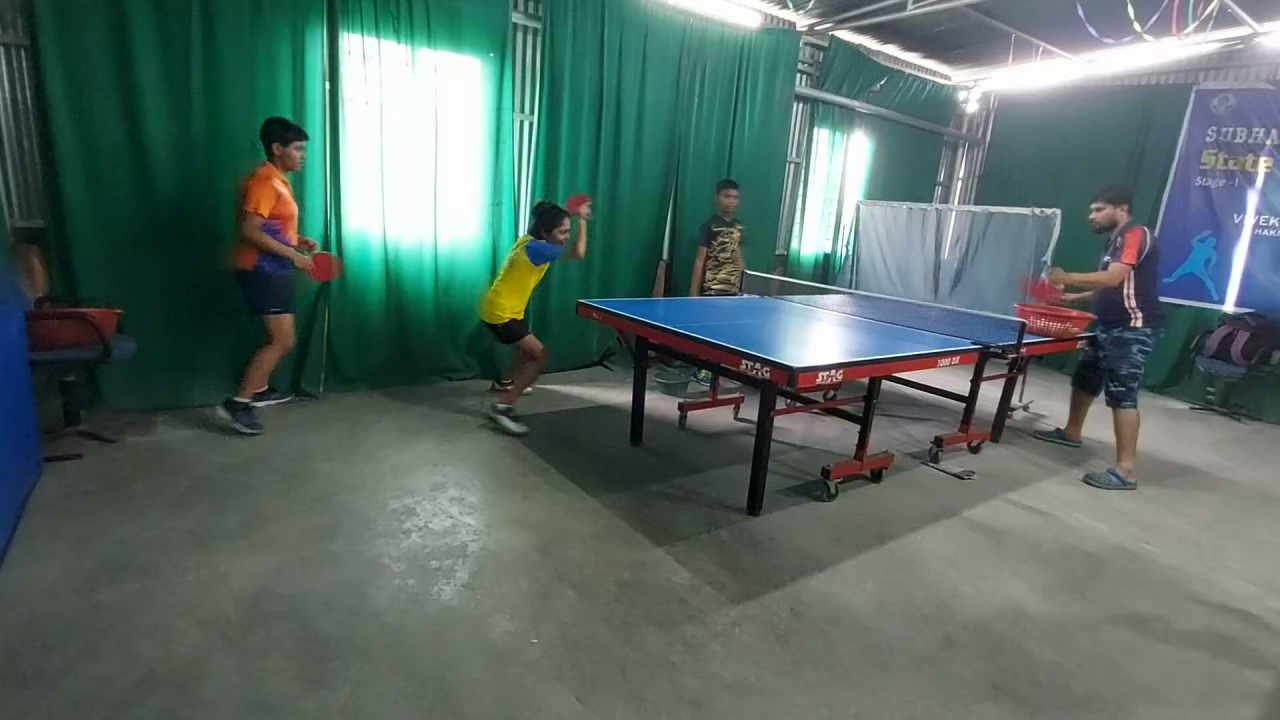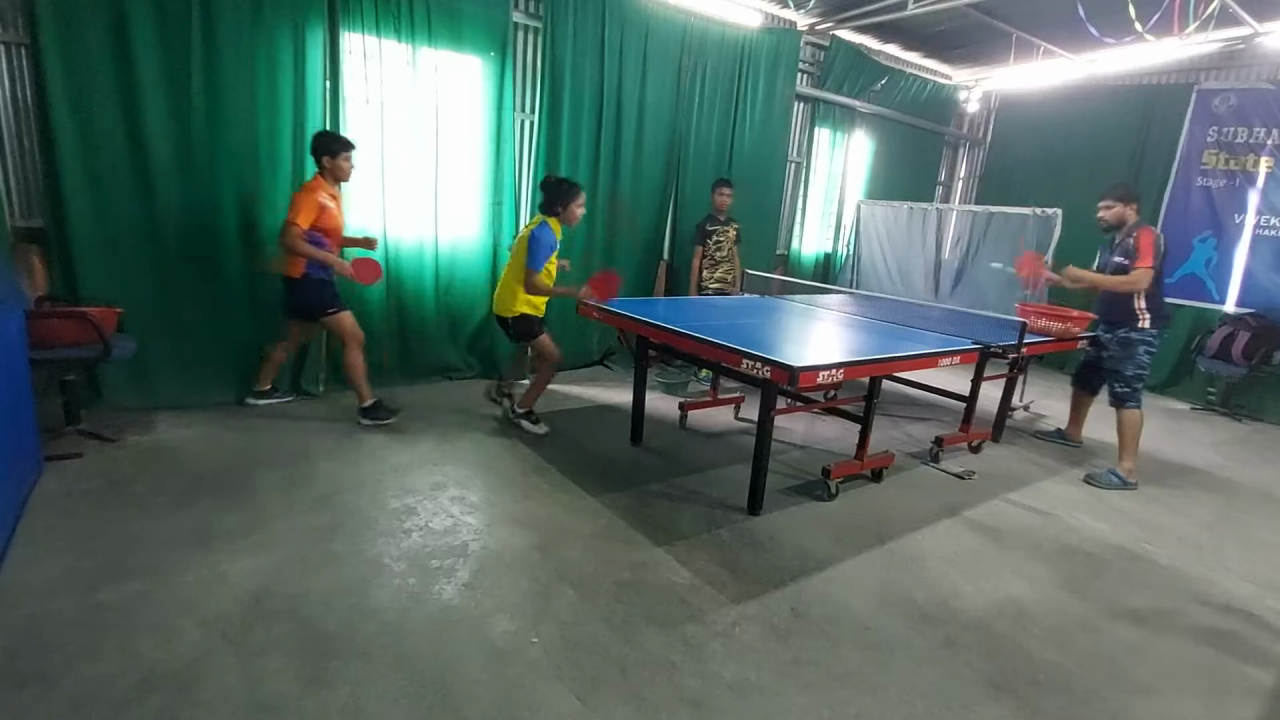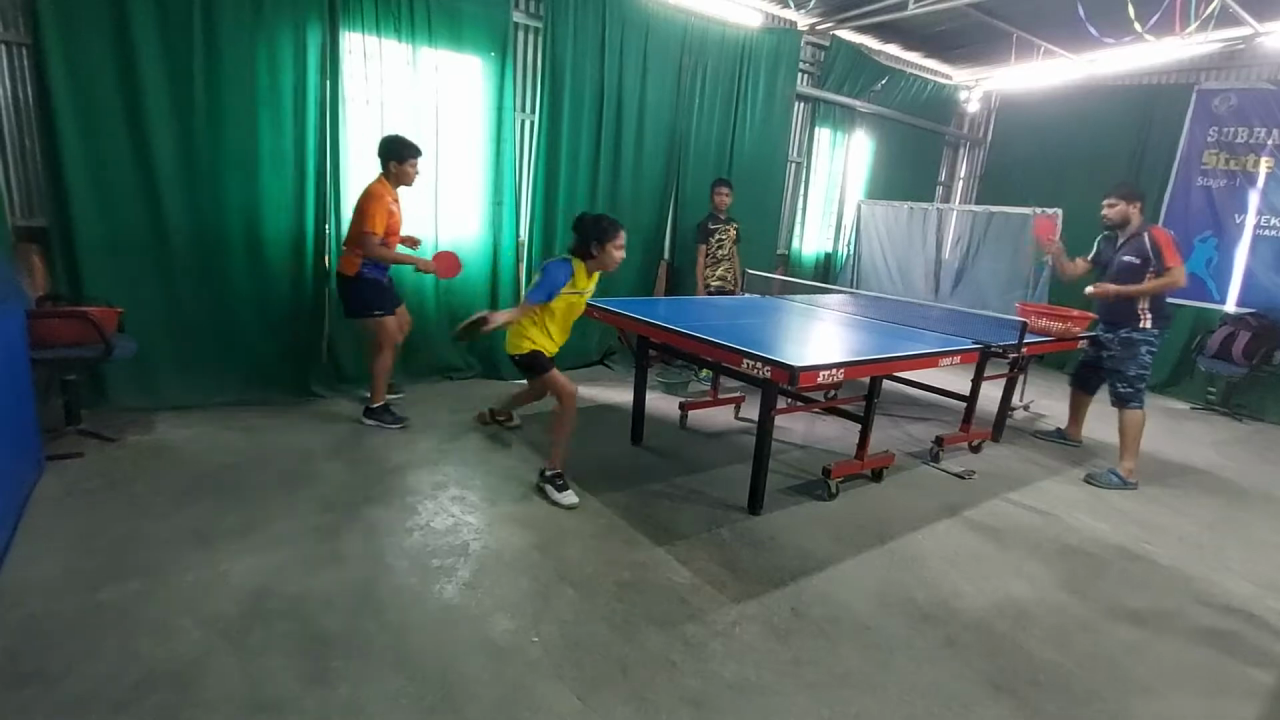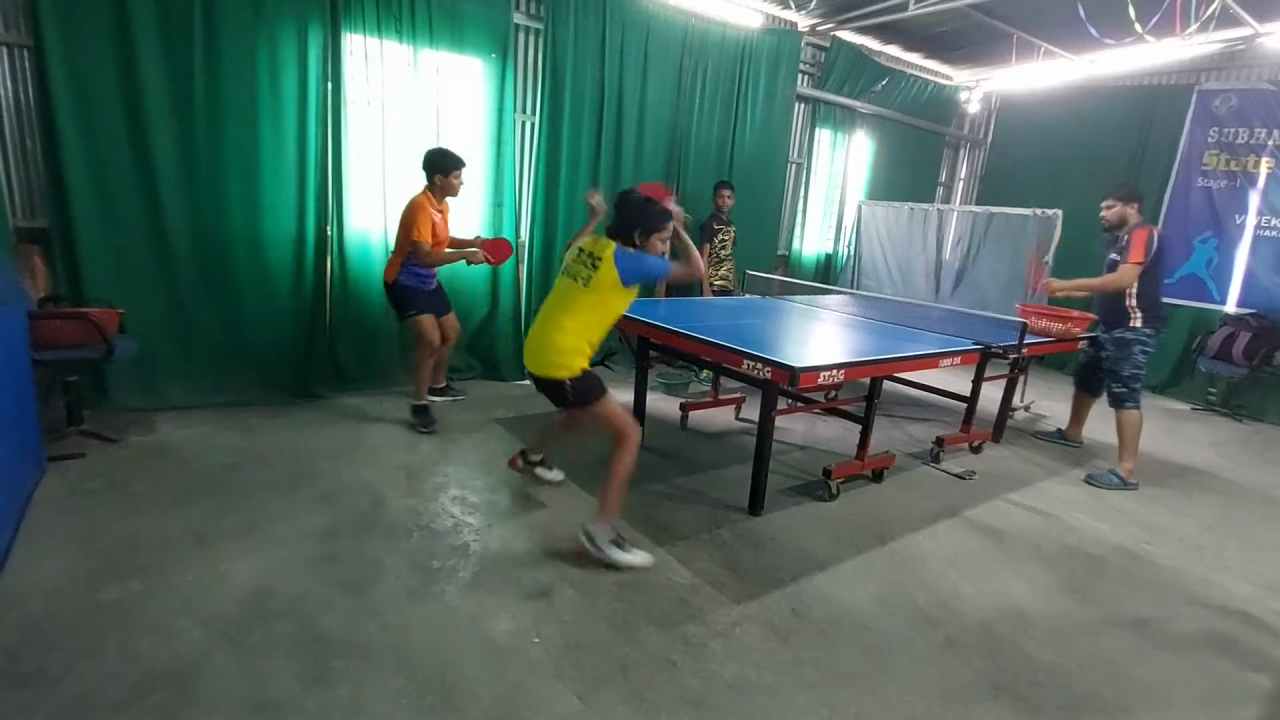
dt=0.3s
person 1, frame 1
left shoulder: (1137, 236)
right shoulder: (1115, 240)
left elbow: (1112, 278)
left wrist: (1067, 278)
right wrist: (1076, 296)
left hip: (1133, 330)
right hip: (1109, 328)
left knee: (1122, 395)
right knee: (1084, 379)
left ankle: (1125, 471)
right ankle: (1072, 432)
person 1, frame 2
left shoulder: (1146, 237)
right shoulder: (1113, 243)
left elbow: (1138, 283)
right elbow: (1107, 285)
left wrist: (1086, 276)
right wrist: (1059, 279)
left hip: (1136, 331)
right hip: (1109, 328)
left knee: (1125, 396)
right knee: (1084, 379)
left ankle: (1126, 471)
right ankle: (1072, 432)
person 1, frame 3
left shoulder: (1156, 237)
right shoulder: (1105, 240)
left elbow: (1177, 280)
right elbow: (1074, 271)
left wrist: (1119, 289)
right wrist: (1057, 253)
left hip: (1138, 332)
right hip: (1106, 328)
left knee: (1128, 396)
right knee: (1083, 379)
left ankle: (1127, 471)
right ankle: (1072, 432)
person 1, frame 4
left shoulder: (1144, 235)
right shoulder: (1115, 239)
left elbow: (1122, 280)
left wrist: (1069, 284)
right wrist: (1067, 290)
left hip: (1134, 330)
right hip: (1108, 327)
left knee: (1124, 396)
right knee: (1086, 380)
left ankle: (1126, 471)
right ankle: (1072, 432)
person 2, frame 1
left shoulder: (278, 181)
right shoulder: (266, 181)
right elbow: (249, 231)
left wrist: (298, 241)
right wrist: (292, 254)
left hip: (271, 271)
right hip: (261, 272)
left knee: (276, 336)
right knee: (283, 341)
left ankle: (259, 390)
right ankle: (237, 403)
person 2, frame 2
left shoulder: (332, 192)
right shoulder: (312, 193)
right elbow: (289, 240)
left wrist: (357, 242)
right wrist: (333, 262)
left hip: (313, 278)
right hip: (308, 279)
left knee: (295, 337)
right knee: (354, 338)
left ankle: (261, 389)
right ankle: (367, 406)
person 2, frame 3
left shoulder: (387, 193)
right shoulder: (377, 197)
right elbow: (369, 249)
left wrist: (400, 239)
right wrist: (414, 260)
left hip: (375, 275)
right hip: (360, 277)
left knee: (403, 324)
right knee: (389, 340)
left ankle: (381, 385)
right ankle: (375, 408)
person 2, frame 4
left shoulder: (441, 205)
right shoulder: (421, 208)
right elbow: (424, 256)
left wrist: (469, 243)
right wrist: (465, 255)
left hip: (427, 281)
right hip: (405, 282)
left knee: (452, 332)
right knee: (431, 341)
left ankle: (437, 386)
right ankle: (419, 403)
person 3, frame 1
left shoulder: (530, 242)
right shoulder: (538, 248)
right elbow: (578, 252)
right wrist: (582, 220)
left hip: (500, 309)
right hip: (501, 314)
left knee: (526, 349)
right knee: (539, 355)
left ankle: (506, 382)
right ankle: (502, 407)
person 3, frame 2
left shoulder: (545, 228)
right shoulder: (542, 235)
right elbow: (531, 285)
left wrist: (556, 263)
right wrist: (572, 292)
left hip: (524, 306)
right hip: (517, 308)
left knee: (542, 354)
right knee: (552, 358)
left ankle: (501, 390)
right ankle: (522, 409)
person 3, frame 3
left shoulder: (590, 270)
right shoulder: (559, 271)
right elbow: (525, 309)
right wrist: (501, 317)
left hip: (544, 344)
right hip: (528, 344)
left knee: (539, 389)
right knee: (568, 396)
left ankle: (496, 414)
right ankle: (552, 474)
person 3, frame 4
left shoulder: (589, 246)
right shoulder: (626, 259)
left elbow: (573, 246)
right elbow: (695, 271)
left wrist: (595, 217)
right wrist: (679, 227)
left hip: (542, 355)
right hip: (561, 363)
left knee: (581, 411)
right knee: (628, 435)
left ankle: (531, 457)
right ankle: (602, 533)
person 4, frame 1
left shoulder: (738, 227)
right shoulder: (709, 226)
left elbow: (739, 258)
right elbow: (700, 260)
left wrist: (742, 286)
right wrist: (694, 290)
left hip: (732, 289)
right hip: (711, 288)
right ankle: (703, 368)
person 4, frame 2
left shoulder: (734, 226)
right shoulder: (704, 225)
left elbow: (735, 257)
right elbow: (696, 259)
left wrist: (738, 285)
right wrist: (692, 290)
left hip: (728, 288)
right hip: (708, 288)
right ankle: (704, 367)
person 4, frame 3
left shoulder: (733, 224)
right shoulder: (706, 224)
right elbow: (700, 258)
left wrist: (739, 285)
right wrist: (700, 289)
left hip: (728, 286)
right hip: (711, 286)
right ankle: (703, 368)
person 4, frame 4
left shoulder: (731, 226)
right shoulder: (709, 224)
right elbow: (704, 258)
left wrist: (734, 286)
right wrist: (706, 288)
left hip: (727, 286)
right hip: (713, 286)
right ankle: (704, 369)
